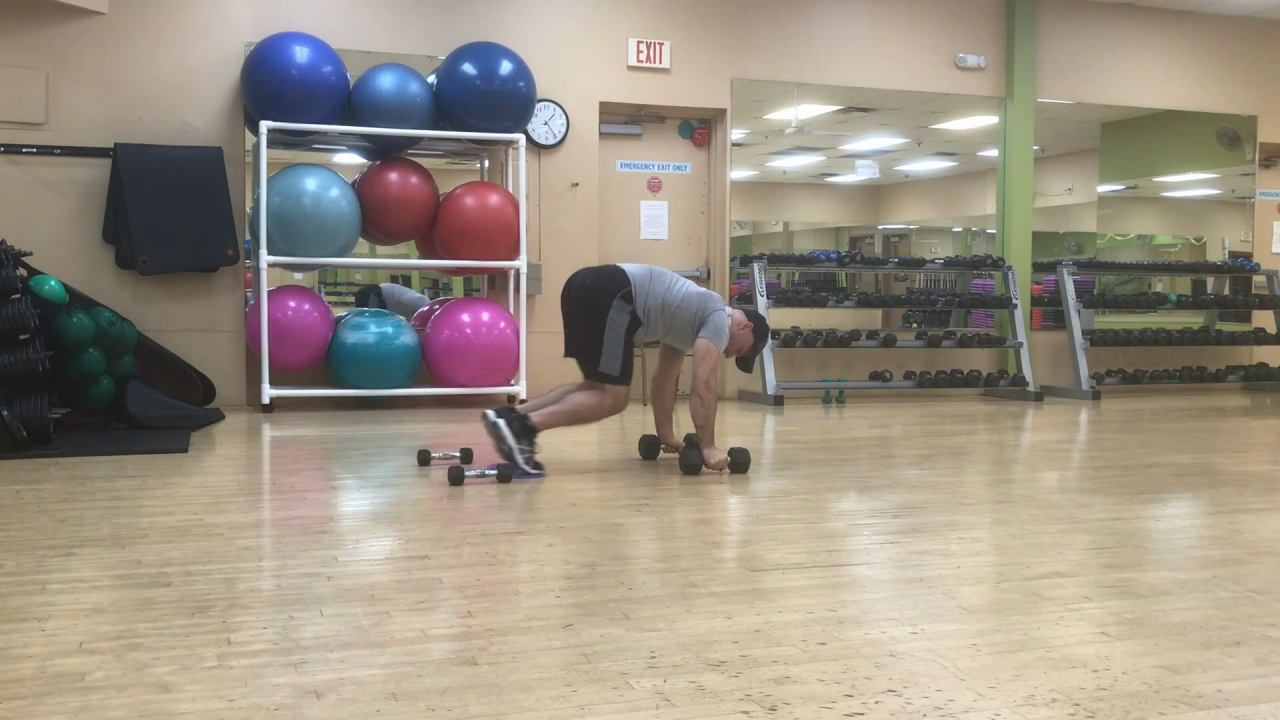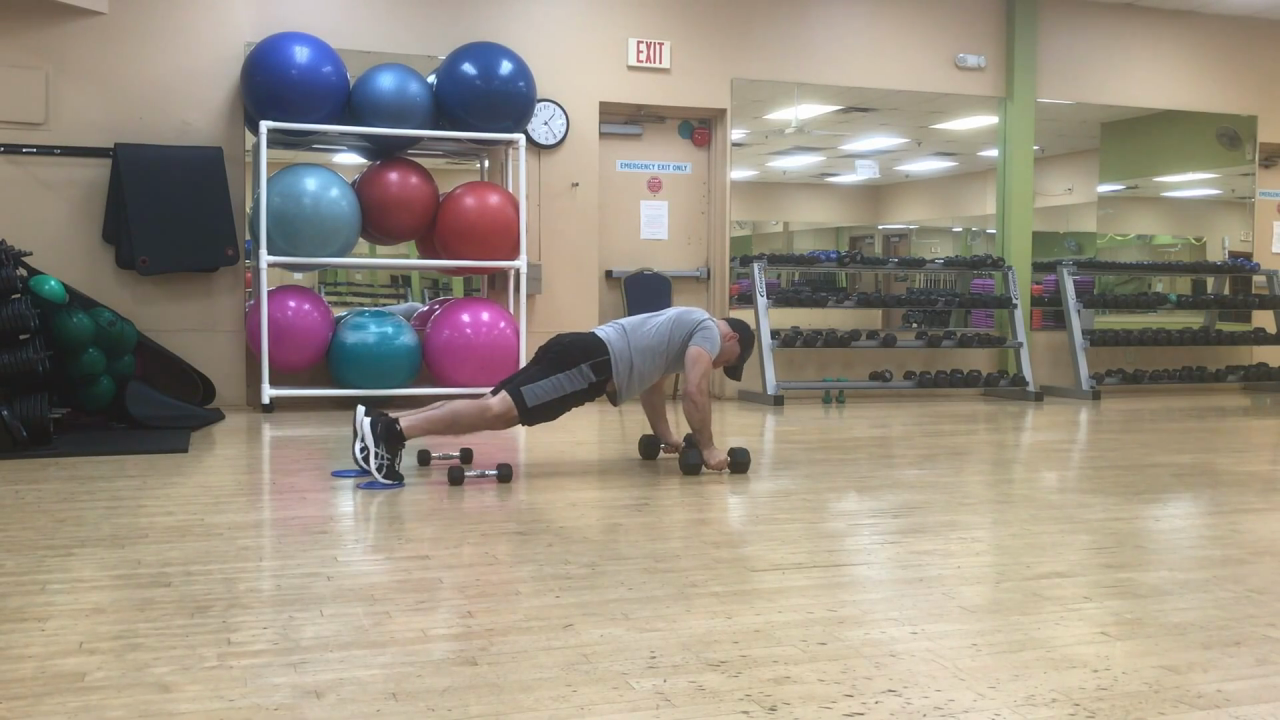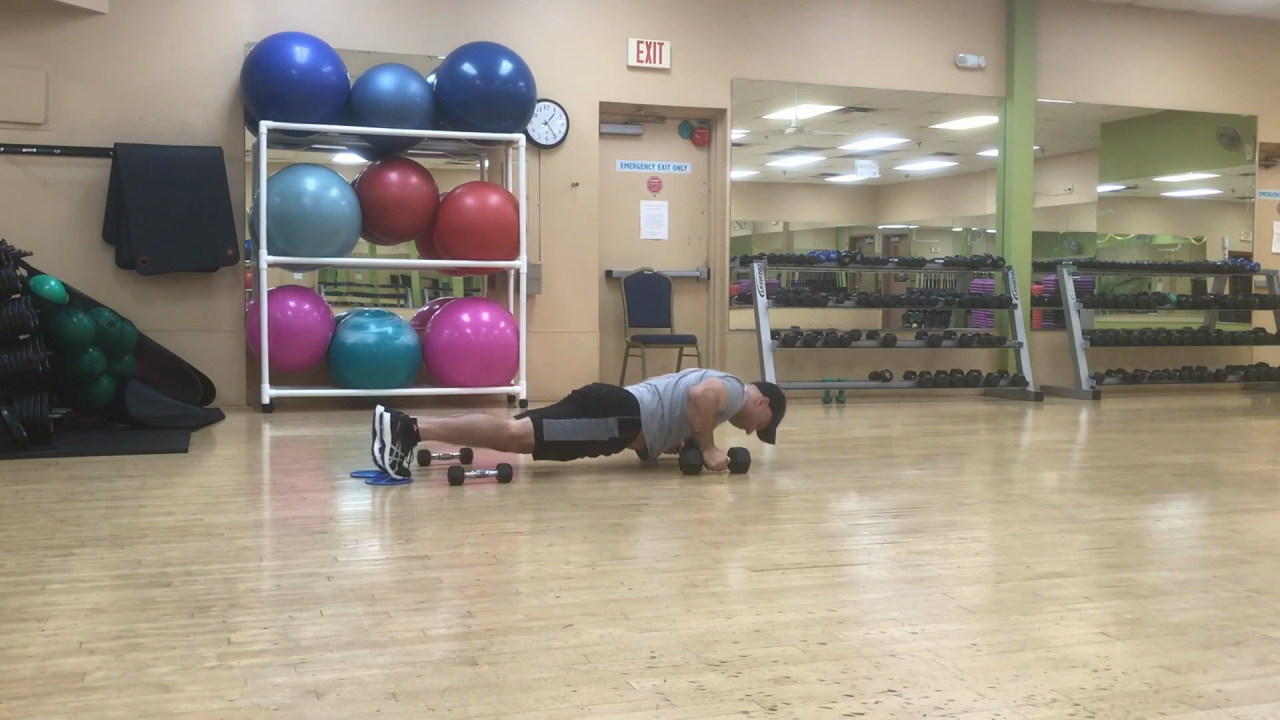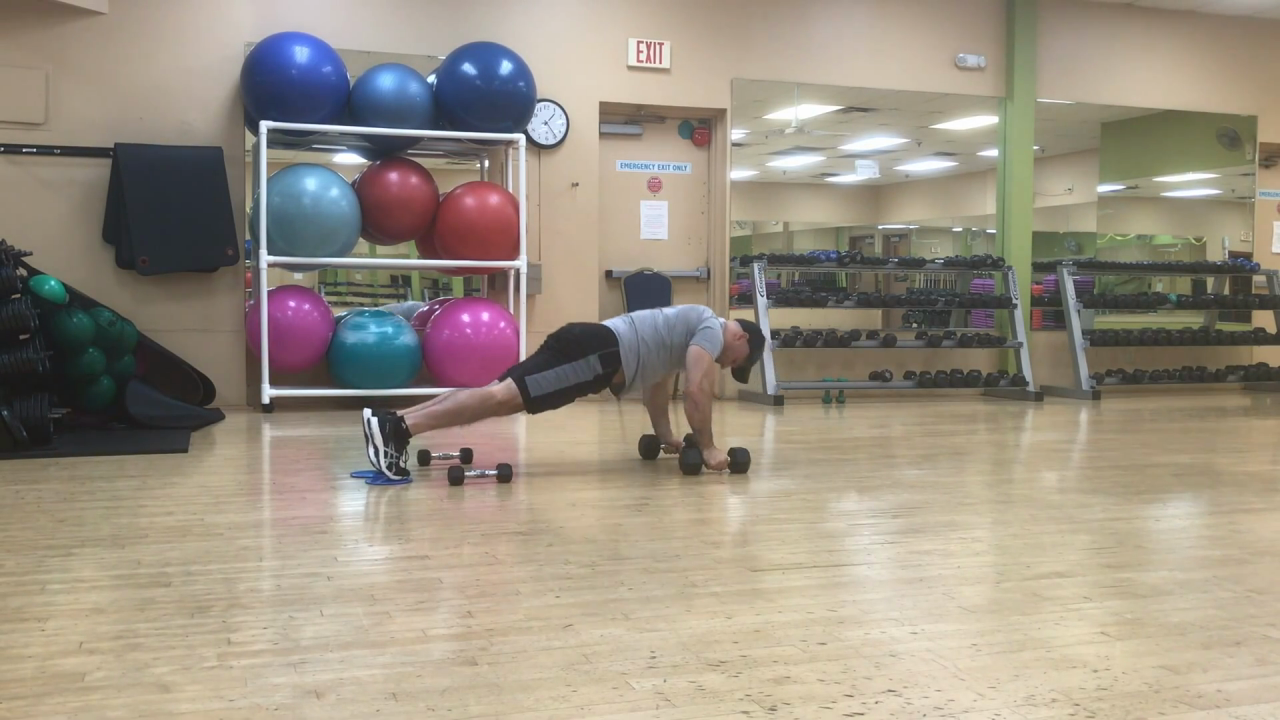
dt=1s
person 1, frame 1
left shoulder: (692, 320)
right shoulder: (718, 321)
left elbow: (665, 377)
right elbow: (703, 386)
left wrist: (666, 437)
right wrist: (708, 448)
left hip: (586, 287)
right hip: (607, 294)
left knee: (599, 388)
right knee: (612, 397)
left ankle: (512, 416)
right ankle: (525, 425)
person 1, frame 2
left shoulder: (685, 326)
right shoulder: (707, 331)
left elbow: (651, 383)
right elbow: (694, 392)
left wrist: (666, 437)
right wrist: (707, 448)
left hip: (581, 352)
right hip: (592, 361)
left knee: (489, 404)
right knee: (499, 411)
left ankle: (381, 420)
right ankle: (392, 430)
person 1, frame 3
left shoulder: (716, 384)
right shoulder: (734, 392)
left elbow: (654, 380)
right elbow: (700, 396)
left wrist: (669, 435)
right wrist: (706, 449)
left hip: (616, 408)
right hip: (621, 418)
left knee: (515, 431)
right knee: (516, 433)
left ankle: (404, 426)
right ankle: (410, 429)
person 1, frame 4
left shoulder: (693, 331)
right shoulder: (712, 330)
left elbow: (657, 381)
right elbow: (696, 390)
left wrist: (665, 436)
right wrist: (707, 447)
left hip: (595, 349)
right hip: (600, 353)
left knee: (500, 395)
right knee: (503, 398)
left ankle: (393, 421)
right ankle: (399, 428)
